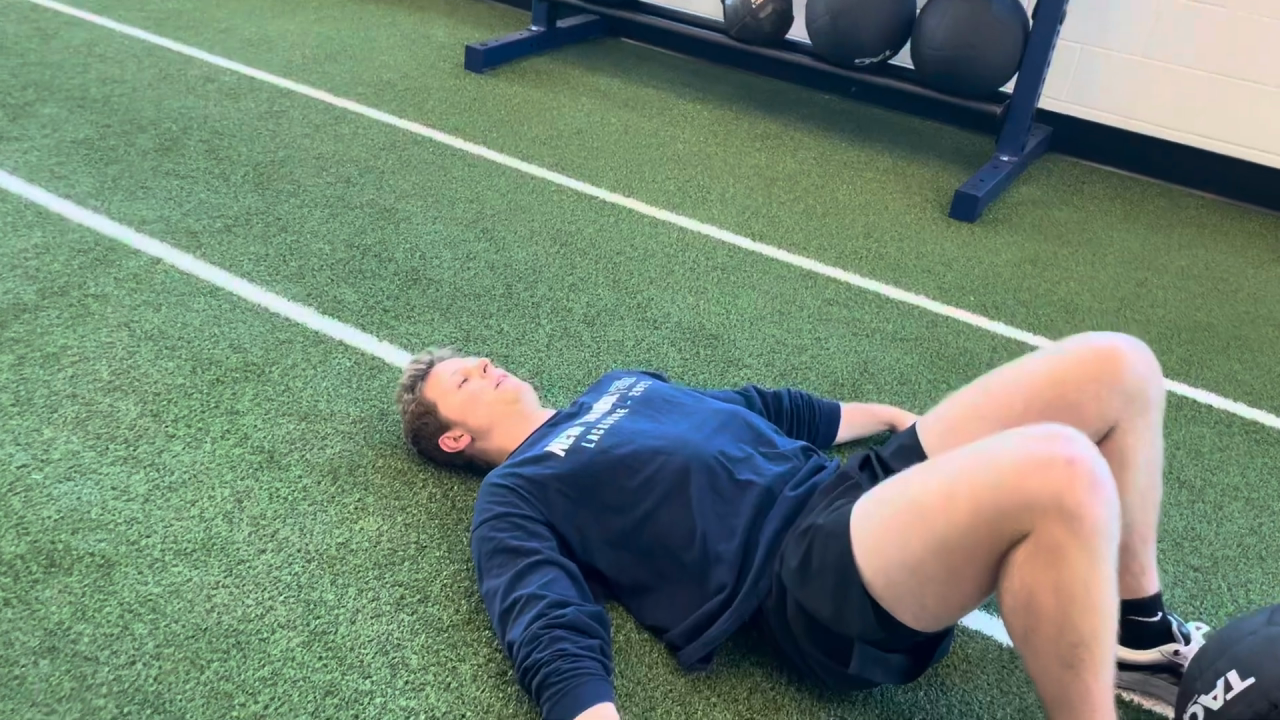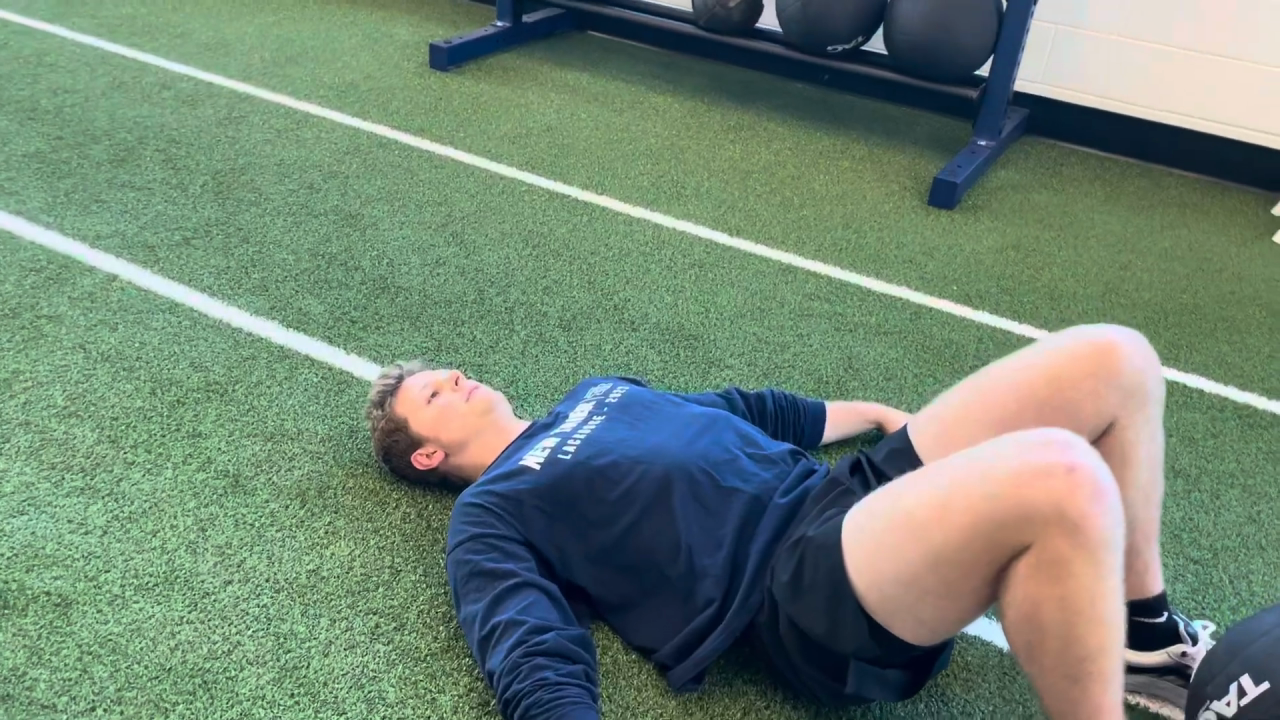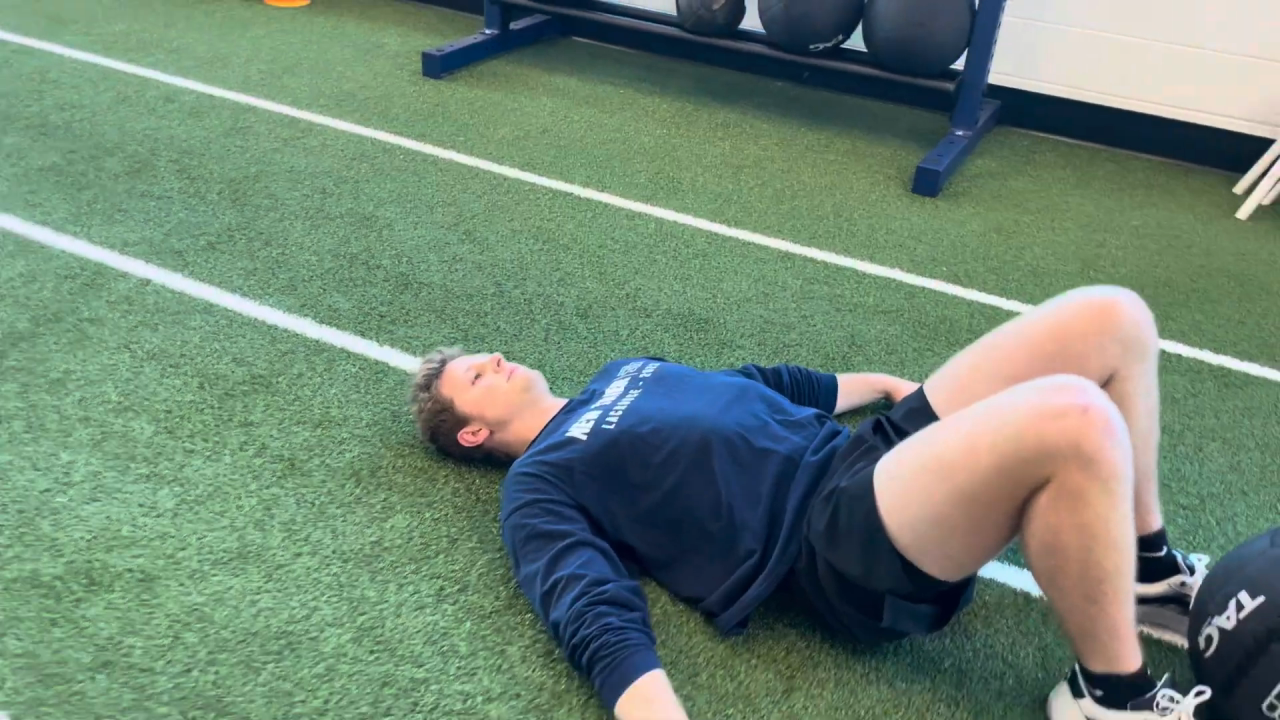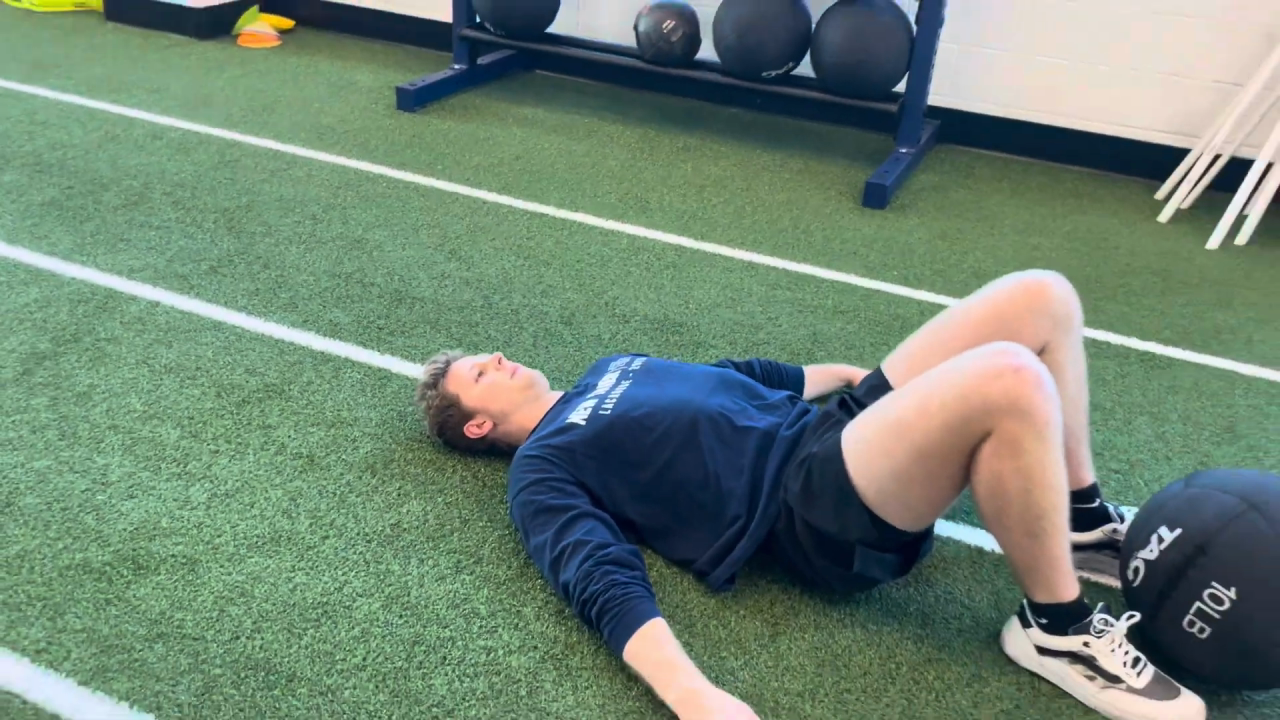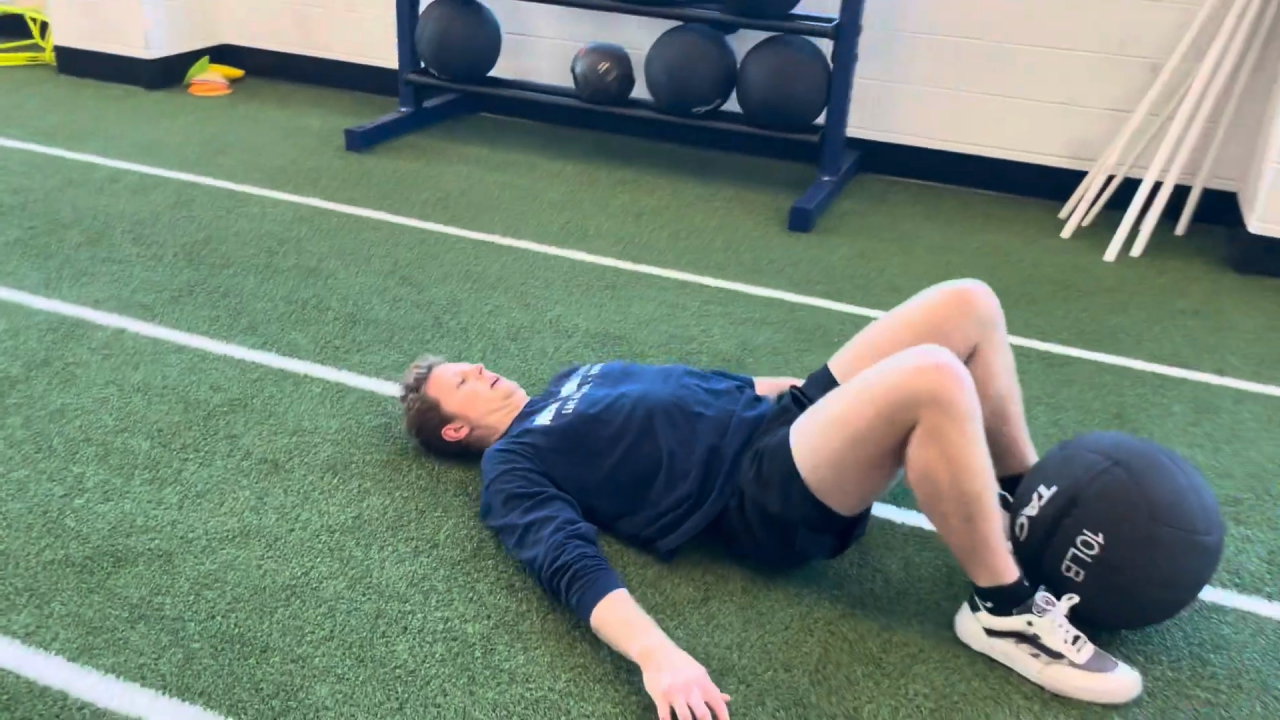
dt=0.5s
person 1, frame 1
left shoulder: (619, 383)
right shoulder: (512, 500)
right elbow: (557, 645)
left wrist: (891, 415)
left hip: (852, 486)
right hip: (808, 573)
left knee: (1114, 367)
right knee: (1057, 474)
left ankle: (1137, 634)
person 1, frame 2
left shoulder: (594, 392)
right shoulder: (489, 516)
left wrist: (878, 412)
left hip: (841, 492)
right hip: (802, 588)
left knee: (1112, 361)
right knee: (1061, 483)
left ankle: (1144, 637)
person 1, frame 3
left shoulder: (623, 370)
right shoulder: (539, 487)
right elbow: (600, 619)
left wrist: (881, 382)
left hip: (864, 452)
right hip: (838, 541)
left knee: (1110, 318)
right knee: (1073, 421)
left ankle: (1145, 577)
person 1, frame 4
left shoulder: (609, 370)
right shoulder: (543, 471)
right elbow: (605, 584)
left wrist: (846, 373)
left hip: (828, 431)
right hip: (817, 508)
left knee: (1041, 297)
right knee: (1010, 381)
left ankle: (1084, 522)
right ankle: (1058, 629)
person 1, frame 5
left shoulder: (570, 381)
right shoulder: (514, 468)
right elbow: (568, 562)
left wrist: (789, 383)
right wrist: (656, 656)
left hip: (778, 420)
right hip: (765, 492)
right knee: (935, 379)
left ankle: (1026, 497)
right ankle: (1004, 610)
